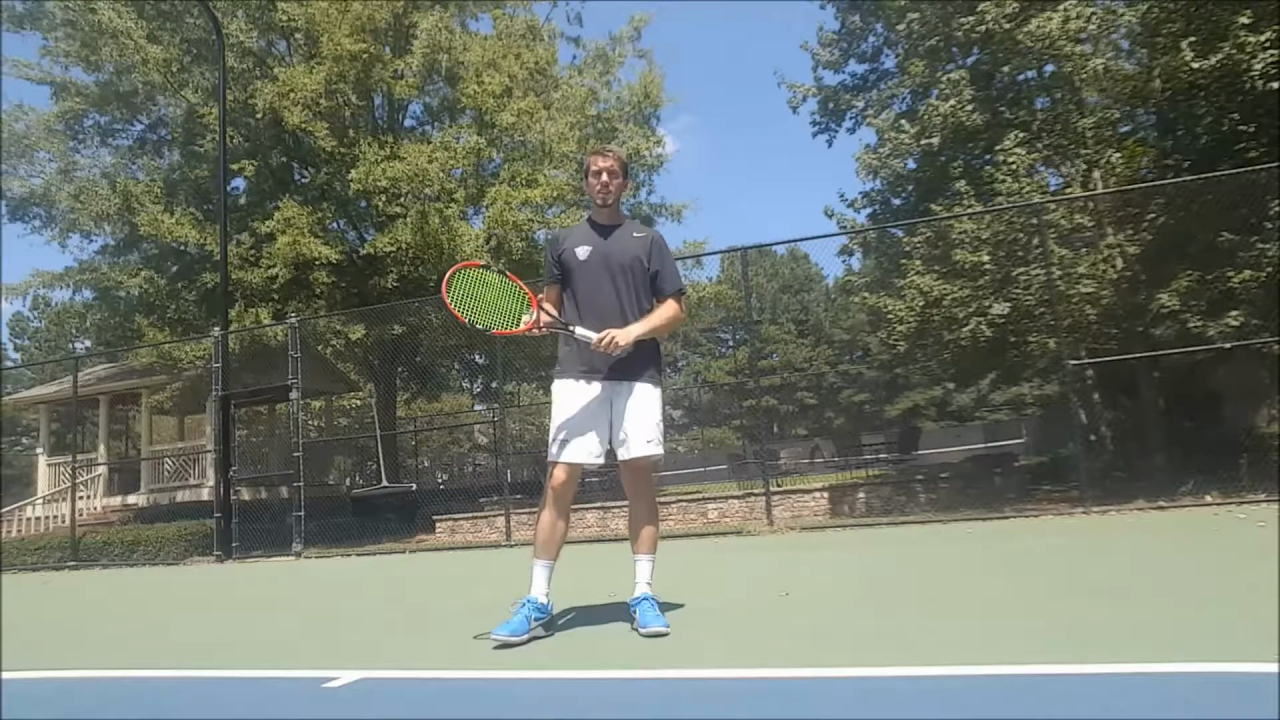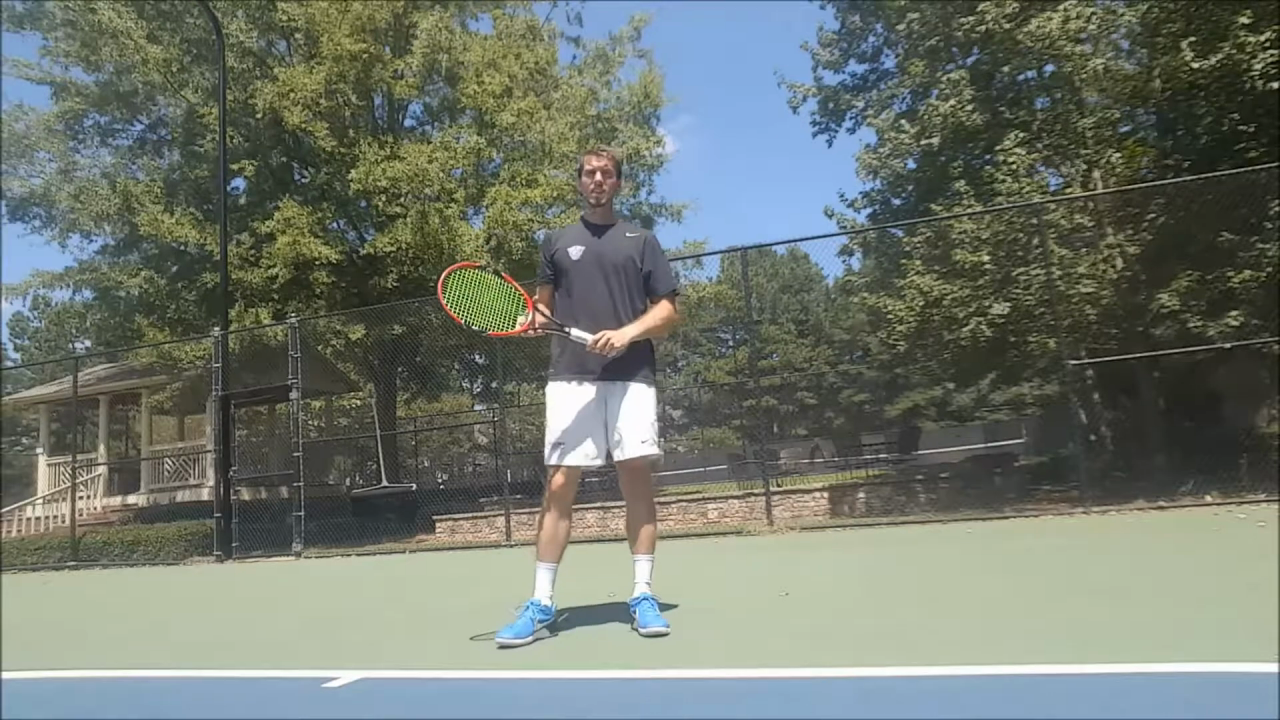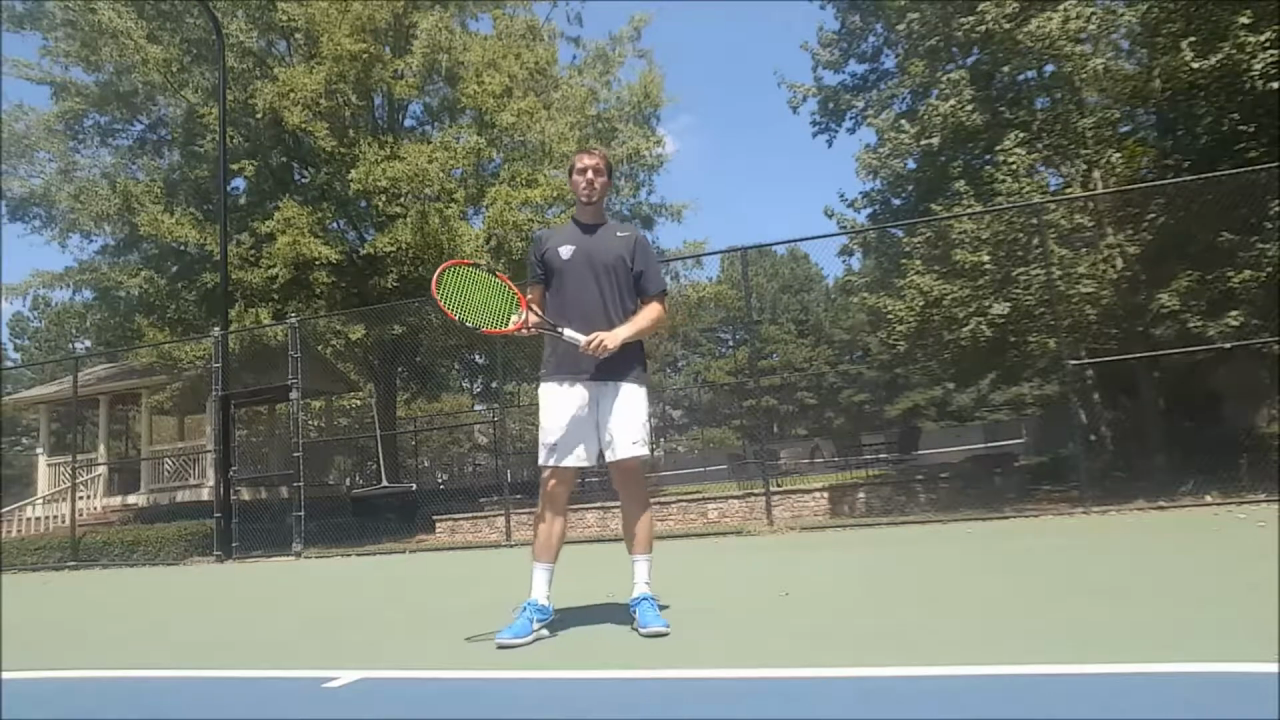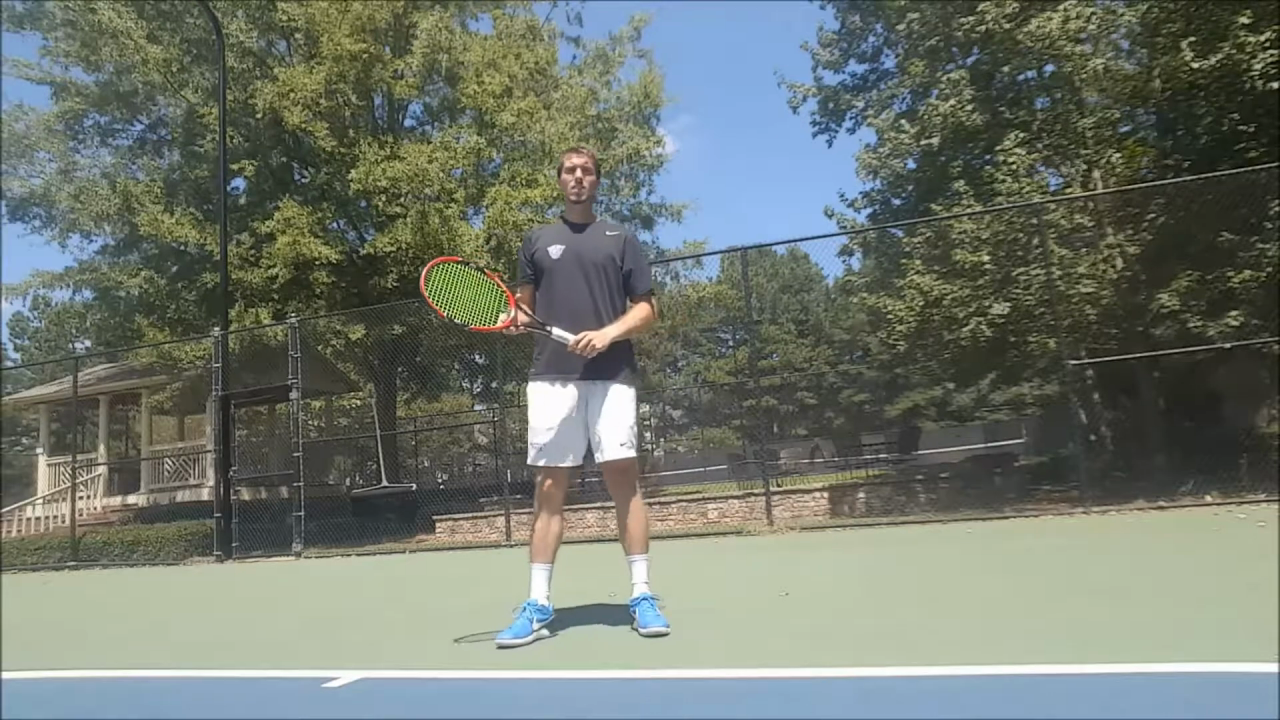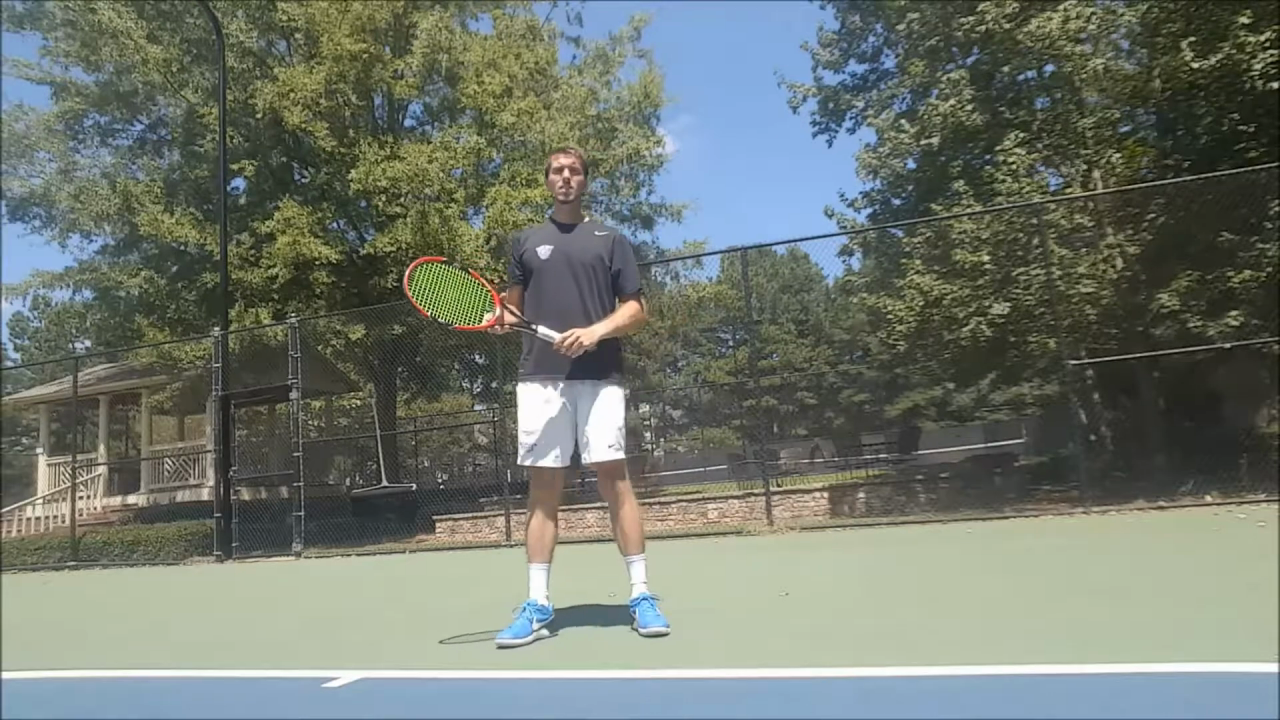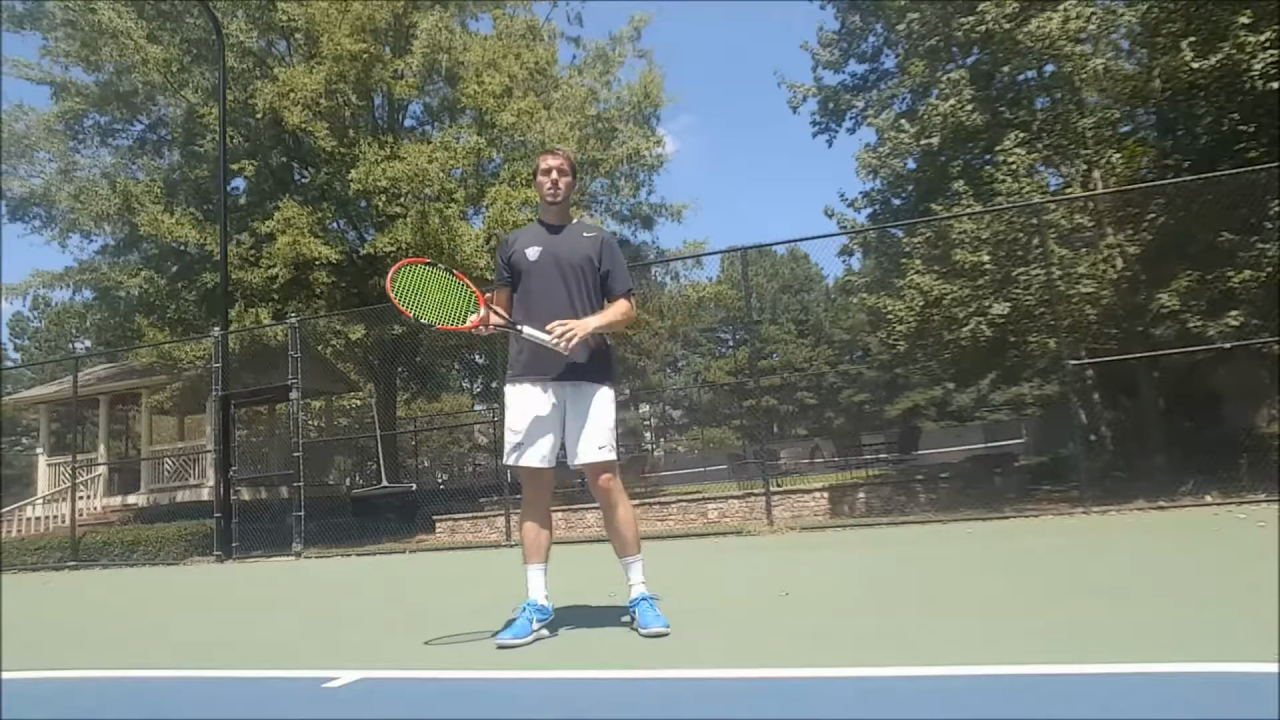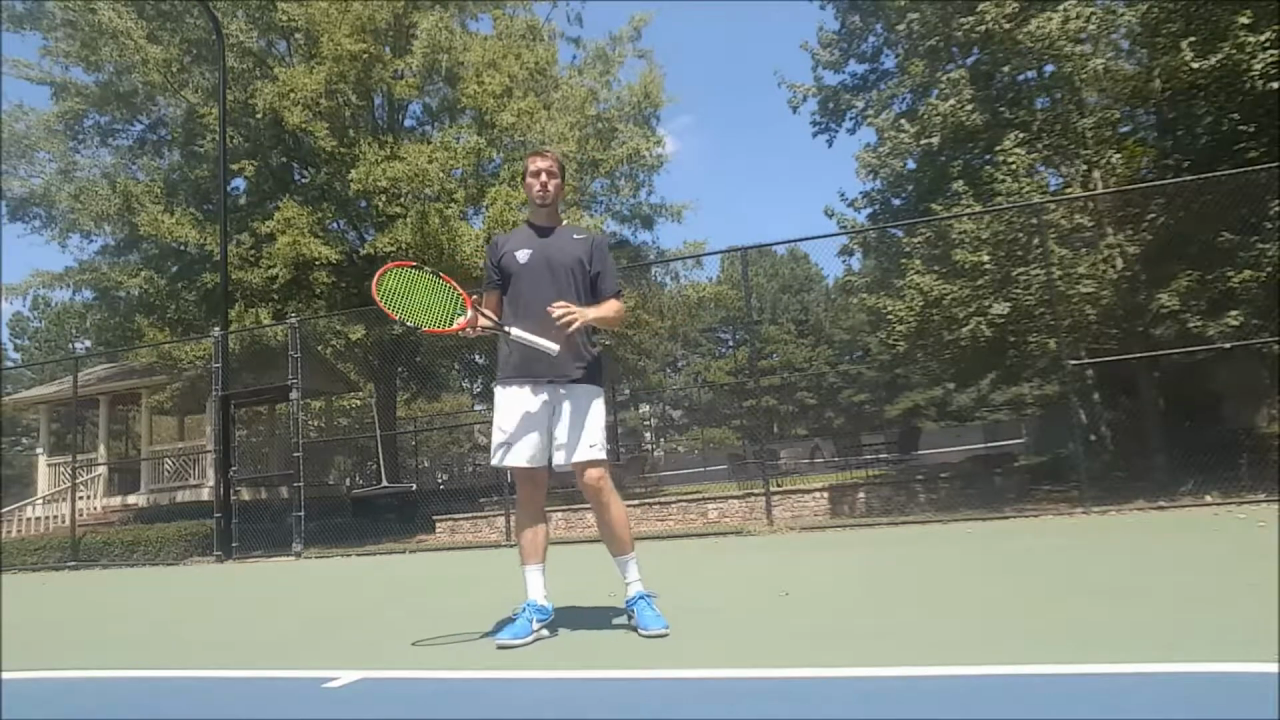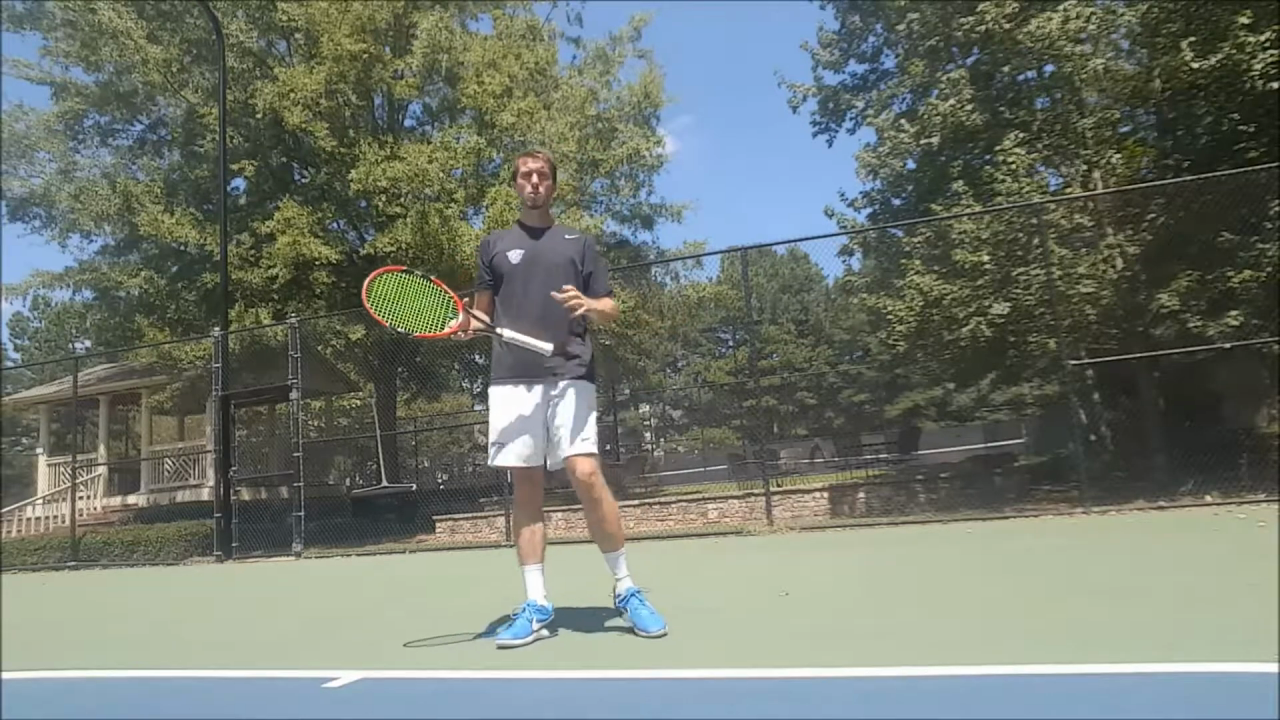
dt=0.1s
person 1, frame 1
left shoulder: (648, 240)
right shoulder: (563, 242)
left elbow: (674, 308)
right elbow: (550, 303)
left wrist: (631, 332)
right wrist: (539, 317)
left hip: (636, 376)
right hip: (576, 377)
left knee: (639, 480)
right knee: (559, 483)
left ankle: (642, 595)
right ankle: (536, 603)
person 1, frame 2
left shoulder: (641, 241)
right shoulder: (556, 242)
left elbow: (667, 309)
right elbow: (544, 303)
left wrist: (626, 333)
right wrist: (533, 320)
left hip: (630, 376)
right hip: (570, 378)
left knee: (636, 479)
right knee: (559, 486)
left ankle: (643, 596)
right ankle: (540, 604)
person 1, frame 3
left shoulder: (632, 240)
right shoulder: (546, 241)
left elbow: (657, 309)
right elbow: (535, 303)
left wrist: (618, 335)
right wrist: (525, 320)
left hip: (622, 377)
right hip: (562, 378)
left knee: (630, 479)
right knee: (553, 487)
left ankle: (642, 596)
right ankle: (538, 605)
person 1, frame 4
left shoulder: (622, 240)
right shoulder: (537, 240)
left elbow: (646, 310)
right elbow: (525, 303)
left wrist: (606, 335)
right wrist: (513, 318)
left hip: (611, 376)
right hip: (552, 378)
left knee: (623, 479)
right knee: (549, 486)
left ankle: (642, 595)
right ankle: (538, 605)
person 1, frame 5
left shoulder: (611, 240)
right shoulder: (525, 241)
left elbow: (635, 309)
right elbow: (513, 304)
left wrist: (593, 332)
right wrist: (500, 319)
left hip: (599, 377)
right hip: (540, 378)
left knee: (614, 480)
right knee: (542, 487)
left ankle: (640, 595)
right ankle: (537, 605)
person 1, frame 6
left shoulder: (600, 241)
right shoulder: (514, 243)
left elbow: (625, 310)
right elbow: (502, 306)
left wrist: (589, 322)
right wrist: (488, 319)
left hip: (588, 377)
right hip: (528, 379)
left knee: (605, 481)
right knee: (535, 486)
left ankle: (640, 594)
right ankle: (537, 605)
person 1, frame 7
left shoulder: (588, 243)
right shoulder: (503, 245)
left elbow: (616, 310)
right elbow: (491, 309)
left wrist: (585, 314)
right wrist: (476, 322)
left hip: (578, 379)
right hip: (518, 381)
left knee: (594, 480)
right knee: (529, 487)
left ankle: (636, 593)
right ankle: (536, 606)
person 1, frame 8
left shoulder: (580, 243)
right shoulder: (494, 245)
left elbow: (610, 313)
right elbow: (482, 311)
left wrist: (590, 306)
right wrist: (469, 323)
left hip: (570, 376)
right hip: (511, 379)
left knee: (586, 475)
right knee: (525, 485)
left ankle: (626, 590)
right ankle: (536, 605)
